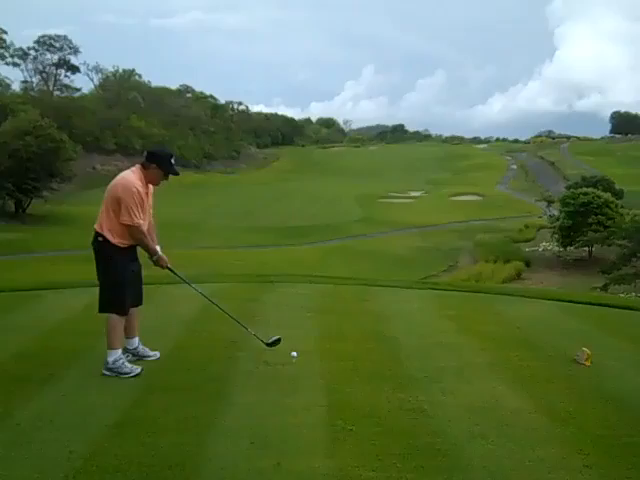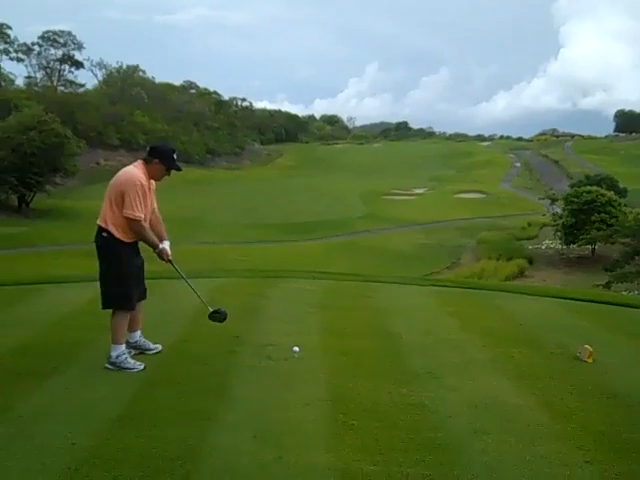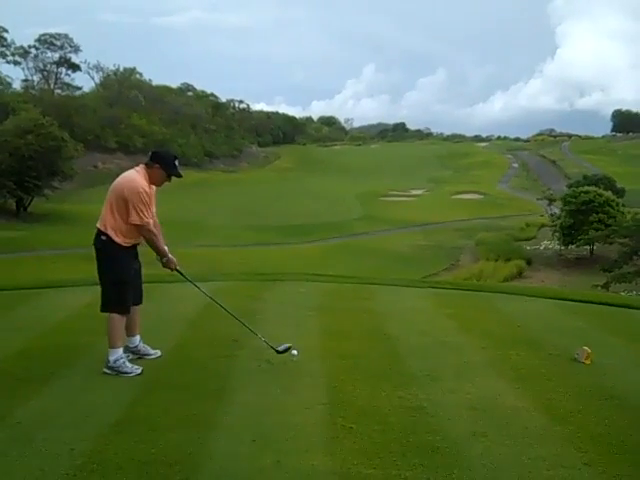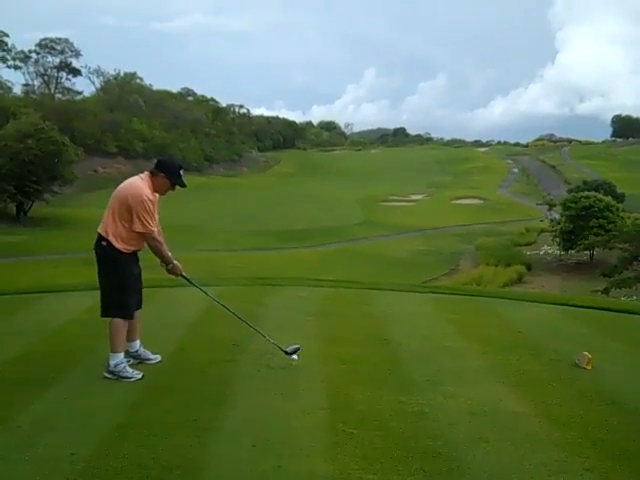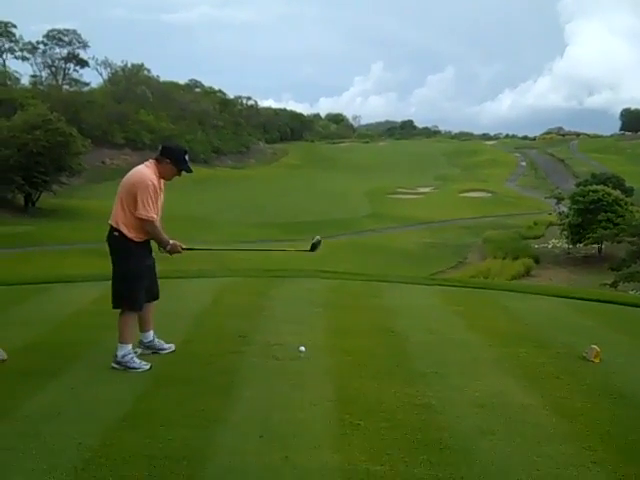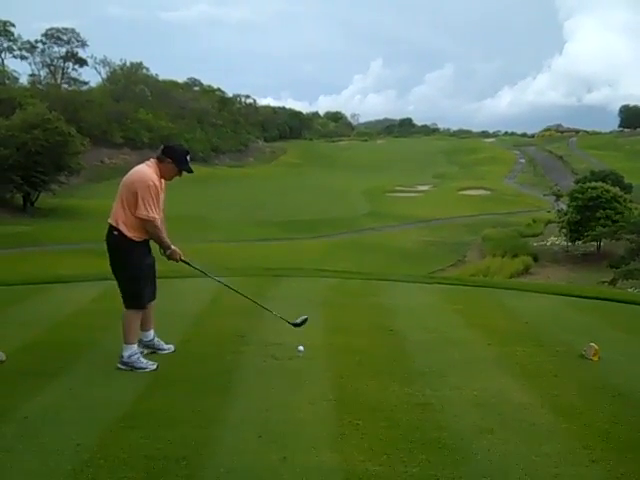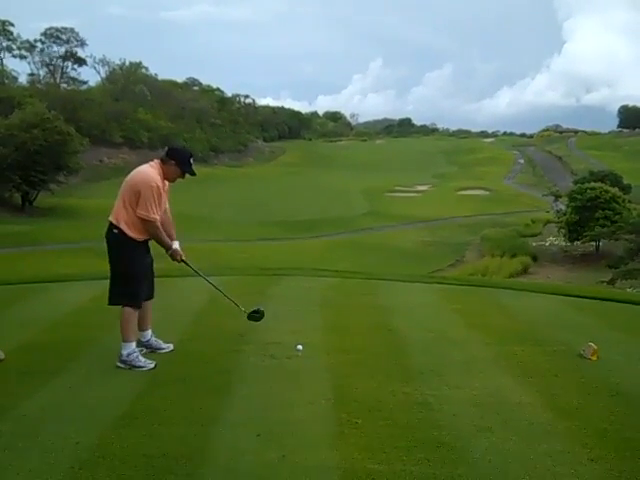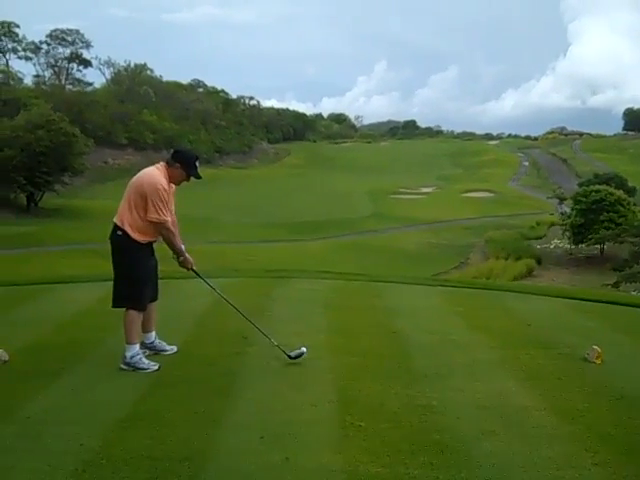
dt=0.5s
person 1, frame 1
left shoulder: (145, 183)
right shoulder: (131, 186)
left elbow: (147, 219)
right elbow: (136, 229)
left wrist: (156, 248)
right wrist: (155, 254)
left hip: (126, 246)
right hip: (112, 247)
left knee: (132, 299)
right knee: (118, 304)
left ankle: (133, 346)
right ankle: (113, 361)
person 1, frame 2
left shoulder: (146, 178)
right shoulder: (135, 180)
left elbow: (152, 214)
right elbow: (136, 223)
left wrist: (165, 242)
right wrist: (157, 247)
left hip: (126, 241)
right hip: (114, 242)
left knee: (136, 294)
right knee: (123, 299)
left ankle: (134, 340)
right ankle: (117, 355)
person 1, frame 3
left shoulder: (145, 181)
right shoulder: (137, 186)
left elbow: (152, 220)
right elbow: (145, 229)
left wrist: (164, 249)
right wrist: (164, 256)
left hip: (125, 244)
right hip: (112, 245)
left knee: (133, 298)
right knee: (119, 303)
left ankle: (133, 345)
right ankle: (114, 359)
person 1, frame 4
left shoulder: (147, 187)
right shoulder: (141, 194)
left elbow: (155, 228)
right elbow: (150, 237)
left wrist: (169, 256)
right wrist: (169, 262)
left hip: (125, 249)
right hip: (113, 250)
left knee: (133, 303)
right knee: (121, 308)
left ankle: (133, 349)
right ankle: (115, 364)
person 1, frame 5
left shoulder: (155, 176)
right shoulder: (146, 180)
left elbow: (154, 217)
right elbow: (148, 222)
left wrist: (165, 241)
right wrist: (167, 243)
left hip: (138, 240)
right hip: (126, 241)
left knee: (148, 294)
right knee: (132, 299)
left ankle: (148, 340)
right ankle: (123, 354)
person 1, frame 6
left shoulder: (156, 176)
right shoulder: (147, 179)
left elbow: (157, 216)
right elbow: (149, 222)
left wrist: (166, 244)
right wrist: (168, 248)
left hip: (136, 239)
right hip: (125, 240)
left knee: (147, 293)
right knee: (135, 298)
left ankle: (147, 338)
right ankle: (129, 355)
person 1, frame 7
left shoulder: (159, 177)
right shoulder: (150, 180)
left elbow: (164, 213)
right elbow: (151, 223)
left wrist: (175, 242)
right wrist: (169, 248)
left hip: (135, 238)
right hip: (124, 239)
left knee: (145, 292)
right knee: (131, 297)
left ankle: (145, 339)
right ankle: (127, 353)
person 1, frame 8
left shoulder: (165, 179)
right shoulder: (156, 183)
left elbow: (170, 218)
right elbow: (164, 227)
left wrist: (181, 248)
right wrist: (181, 255)
left hip: (141, 240)
right hip: (129, 241)
left knee: (149, 294)
right knee: (136, 299)
left ankle: (149, 341)
right ankle: (131, 355)
